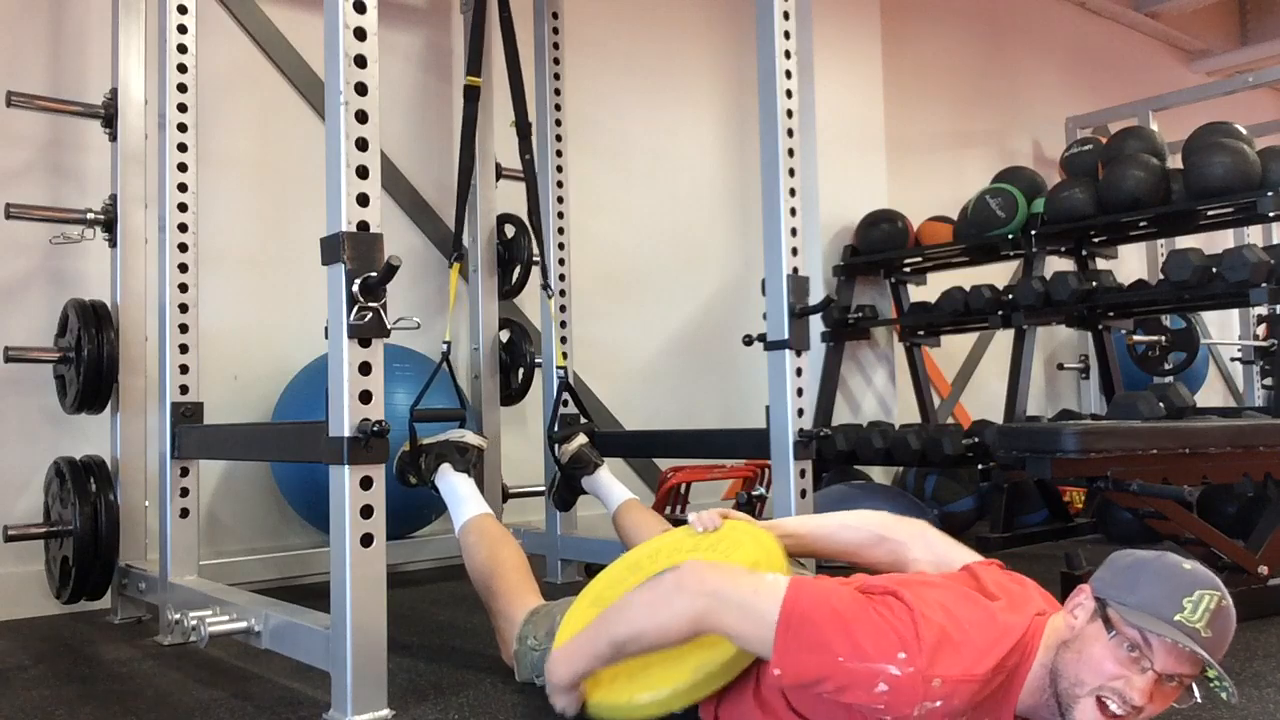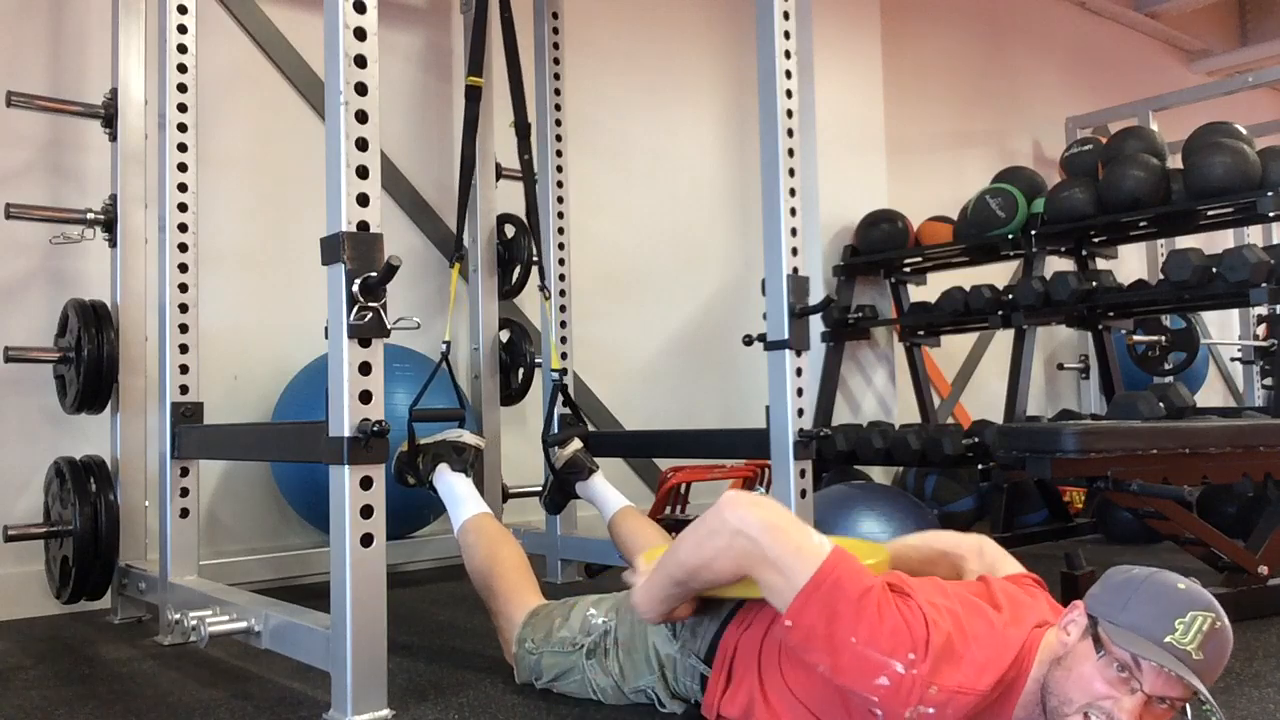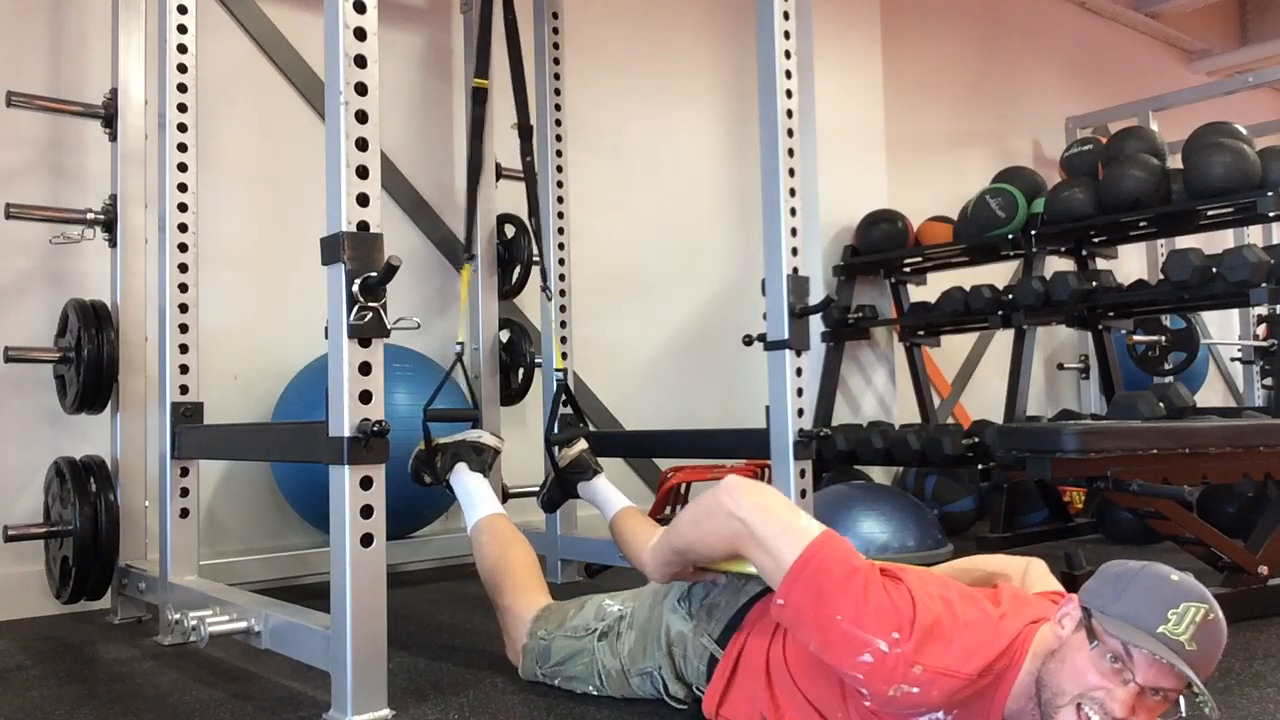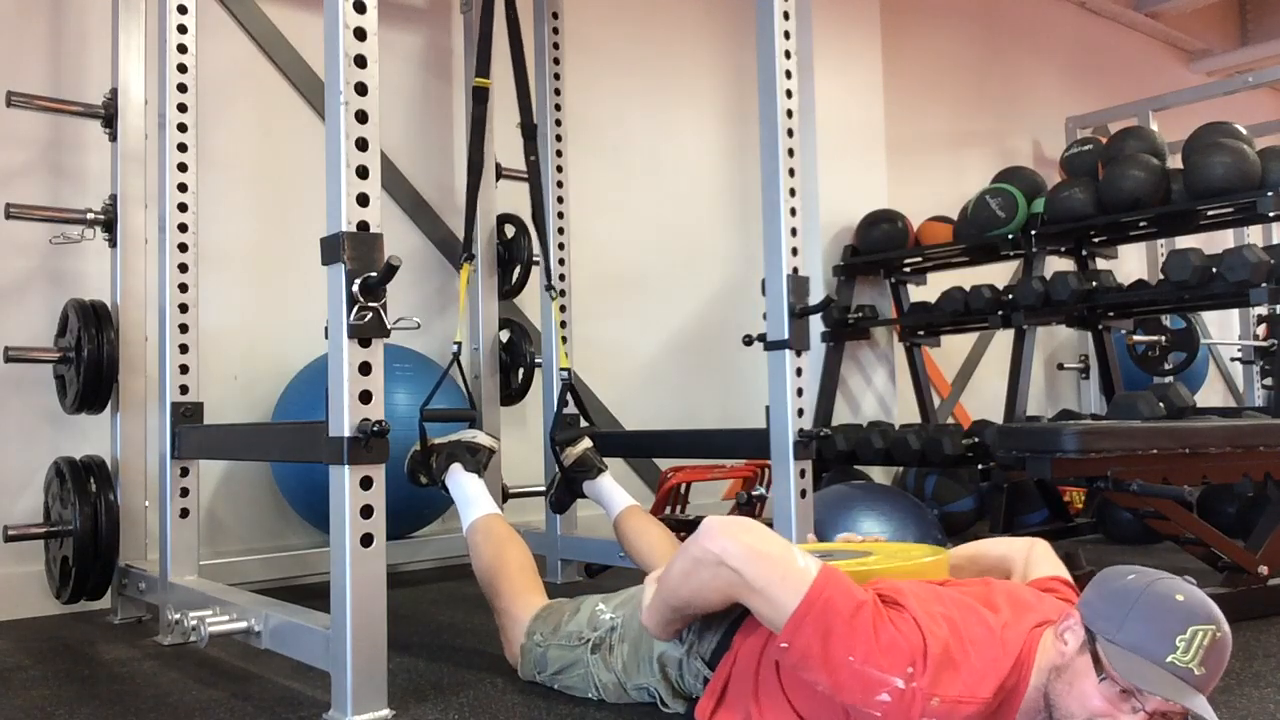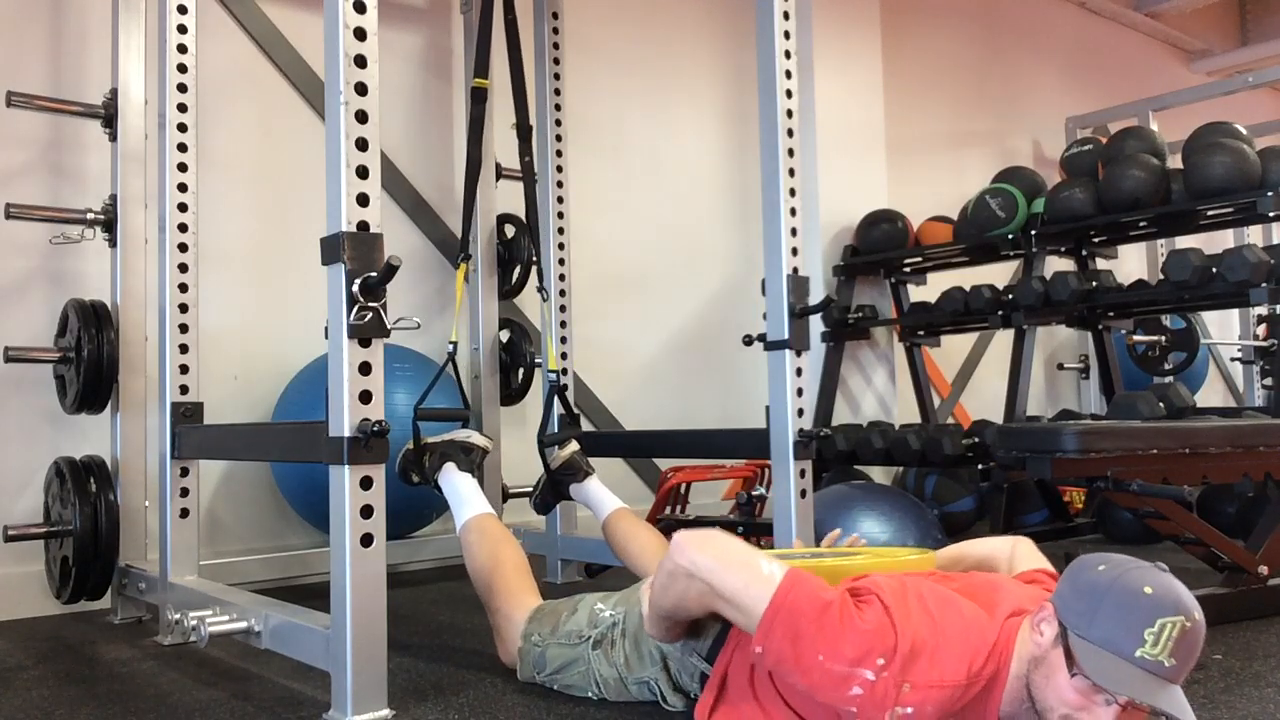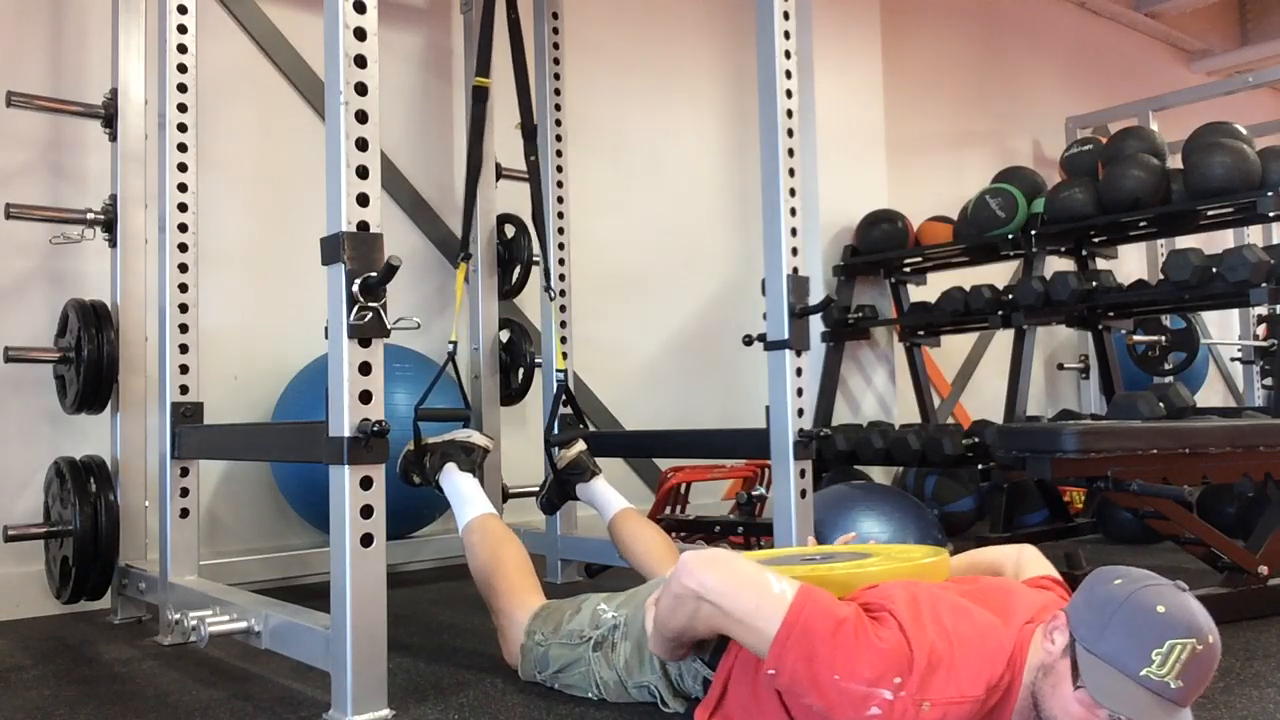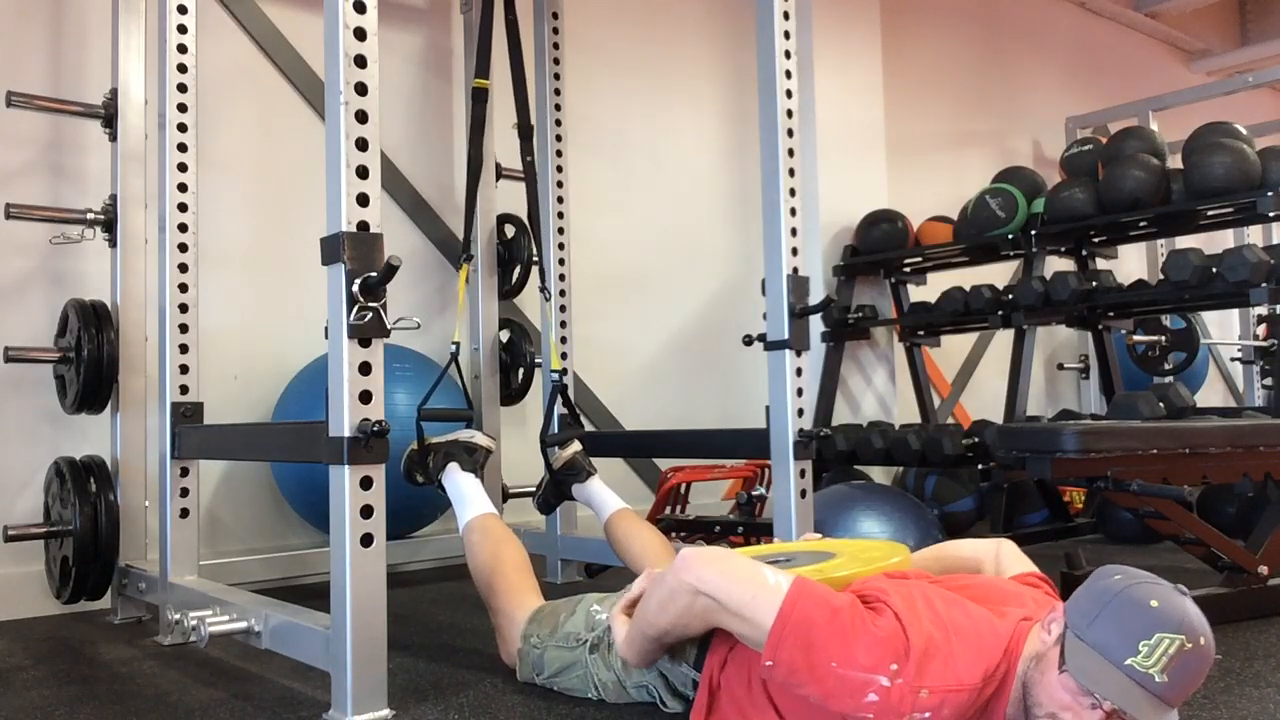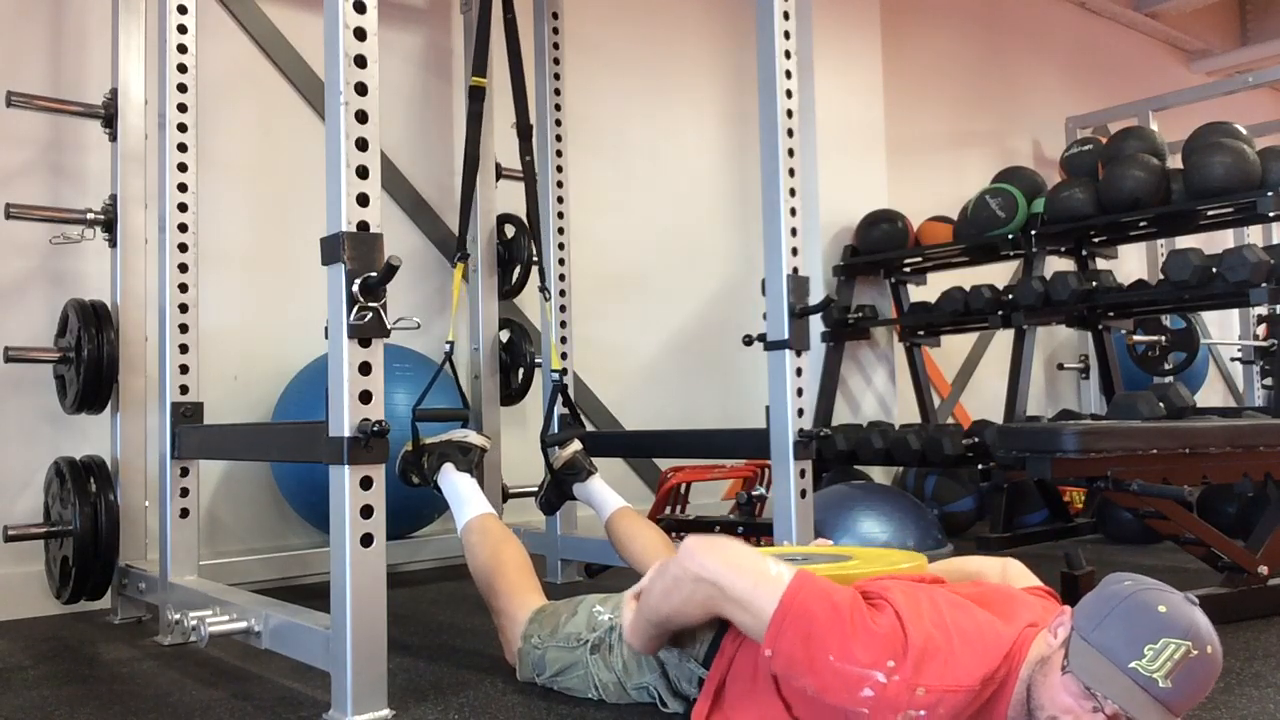
dt=0.5s
person 1, frame 1
left shoulder: (1031, 610)
left elbow: (903, 535)
right elbow: (704, 594)
left wrist: (768, 533)
left hip: (761, 585)
right hip: (704, 644)
right knee: (527, 635)
left ankle: (591, 468)
right ankle: (452, 474)
person 1, frame 2
left shoulder: (1040, 620)
left elbow: (974, 548)
right elbow: (745, 519)
left wrist: (872, 565)
right wrist: (654, 598)
left hip: (765, 619)
left knee: (678, 569)
right knee: (528, 635)
left ankle: (583, 471)
right ankle: (451, 473)
person 1, frame 3
left shoulder: (1057, 638)
right shoulder: (918, 648)
left elbow: (1028, 569)
right elbow: (743, 500)
right wrist: (665, 563)
left hip: (774, 614)
right hip: (711, 634)
left knee: (679, 570)
right knee: (532, 639)
left ankle: (585, 476)
right ankle: (468, 473)
person 1, frame 4
left shoulder: (1062, 619)
left elbow: (1030, 548)
right elbow: (727, 543)
right wrist: (662, 612)
left hip: (771, 622)
left knee: (682, 569)
right knee: (528, 636)
left ankle: (590, 471)
right ankle: (463, 473)
person 1, frame 5
left shoulder: (1048, 605)
left elbow: (1015, 548)
right elbow: (700, 553)
right wrist: (661, 617)
left hip: (778, 599)
right hip: (699, 655)
left knee: (668, 577)
right knee: (525, 638)
left ankle: (577, 479)
right ankle: (457, 475)
person 1, frame 6
left shoulder: (1061, 618)
left elbow: (1023, 556)
right elbow: (708, 580)
right wrist: (661, 632)
left hip: (782, 591)
left knee: (667, 571)
right knee: (528, 639)
left ankle: (583, 475)
right ankle: (458, 473)
person 1, frame 7
left shoulder: (1041, 614)
left elbow: (998, 550)
right elbow: (707, 576)
right wrist: (638, 639)
left hip: (776, 590)
left knee: (661, 569)
right knee: (526, 639)
left ankle: (582, 478)
right ankle: (459, 473)
person 1, frame 8
left shoulder: (1047, 622)
left elbow: (1007, 569)
right elbow: (712, 562)
right wrist: (643, 627)
left hip: (765, 615)
left knee: (672, 578)
right knee: (529, 637)
left ankle: (580, 475)
right ankle: (456, 473)
